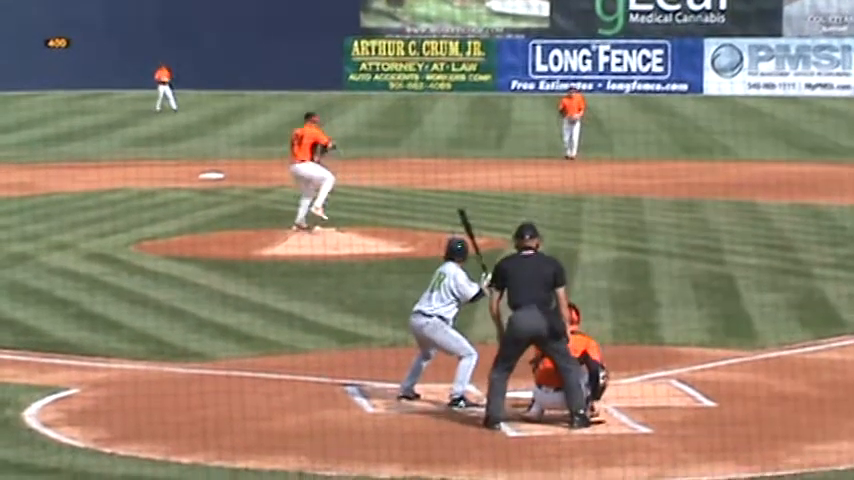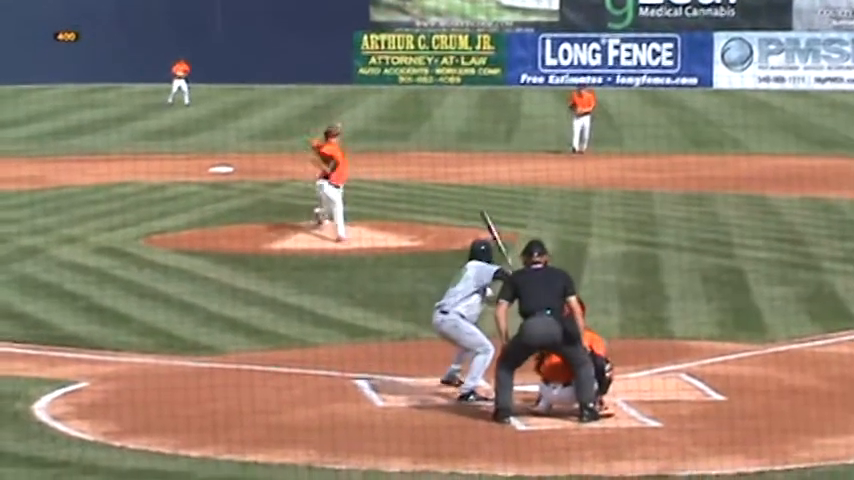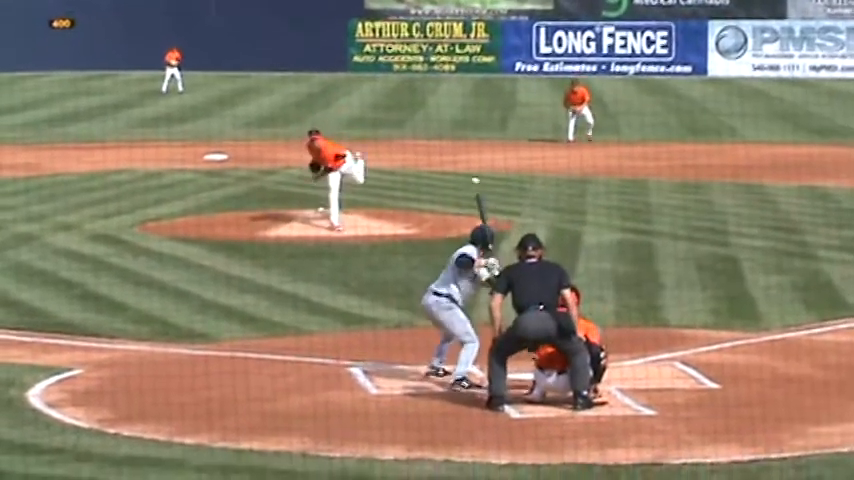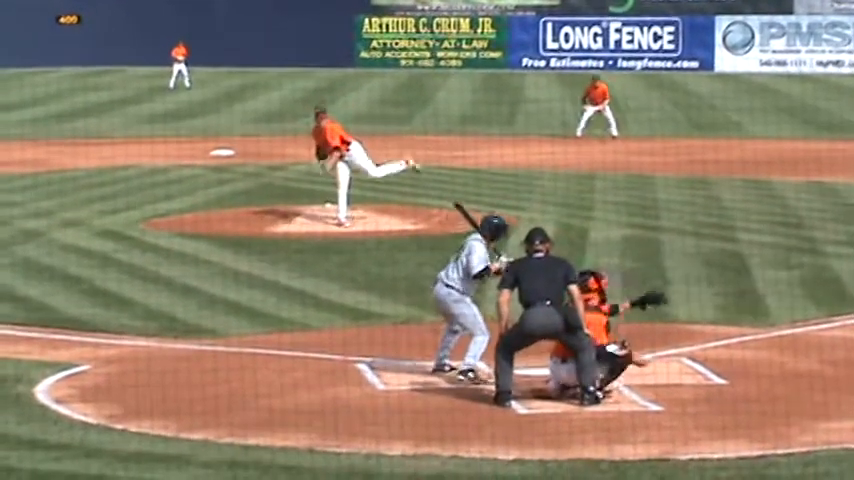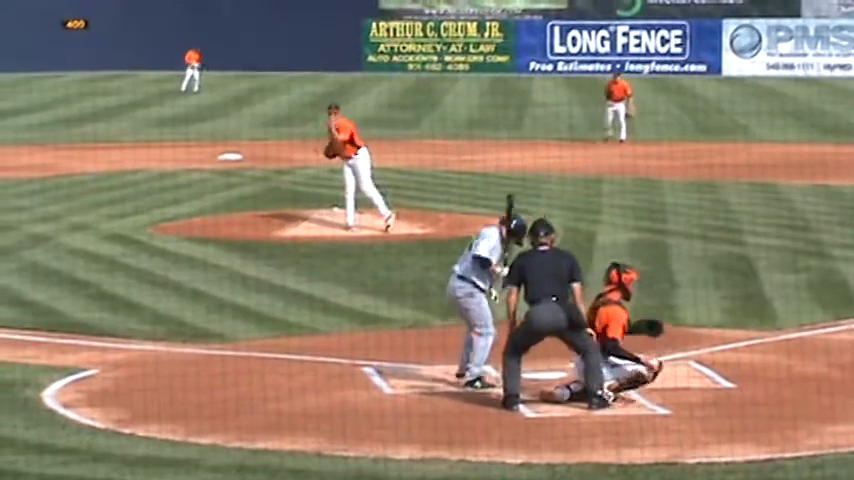
dt=0.4s
person 1, frame 1
left shoulder: (505, 264)
right shoulder: (552, 263)
left elbow: (494, 303)
right elbow: (562, 301)
left wrist: (500, 329)
right wrist: (565, 329)
left hip: (518, 321)
right hip: (545, 321)
left knee: (500, 369)
right knee: (569, 367)
left ankle: (494, 417)
right ankle: (578, 415)
person 1, frame 2
left shoulder: (515, 277)
right shoulder: (561, 275)
left elbow: (500, 311)
right elbow: (576, 309)
left wrist: (505, 341)
right wrist: (580, 339)
left hip: (530, 329)
right hip: (557, 328)
left knee: (505, 364)
right knee: (583, 363)
left ankle: (503, 411)
right ankle: (587, 409)
person 1, frame 3
left shoulder: (509, 271)
right shoulder: (556, 269)
left elbow: (494, 304)
right elbow: (570, 302)
left wrist: (497, 334)
right wrist: (574, 331)
left hip: (524, 323)
right hip: (550, 322)
left knee: (497, 352)
right knee: (579, 351)
left ankle: (497, 398)
right ankle: (581, 397)
person 1, frame 4
left shoulder: (516, 266)
right shoulder: (563, 264)
left elbow: (503, 300)
right elbow: (576, 297)
left wrist: (503, 330)
right wrist: (583, 327)
left hip: (530, 319)
right hip: (557, 318)
left knee: (504, 348)
right knee: (586, 346)
left ankle: (504, 394)
right ankle: (588, 392)
person 1, frame 5
left shoulder: (522, 260)
right shoulder: (567, 258)
left elbow: (511, 297)
right elbow: (577, 295)
left wrist: (512, 326)
right wrist: (583, 324)
left hip: (536, 315)
right hip: (563, 314)
left knee: (512, 352)
right knee: (592, 350)
left ankle: (512, 398)
right ankle: (597, 396)
person 2, frame 1
left shoulder: (442, 269)
right shoulder: (456, 273)
left elbow: (465, 294)
right elbow: (474, 296)
left wrist: (481, 286)
right wrist: (485, 284)
left hip: (417, 319)
right hip: (433, 323)
left knee: (425, 354)
right knee: (469, 354)
left ankle: (406, 390)
right ankle: (457, 397)
person 2, frame 2
left shoulder: (475, 273)
right shoulder: (476, 267)
right elbow: (498, 273)
left hip: (443, 318)
right hip: (451, 320)
left knee: (471, 343)
right knee: (486, 349)
left ankle: (452, 375)
right ankle: (467, 392)
person 2, frame 3
left shoulder: (472, 255)
right shoulder: (468, 253)
left elbow: (484, 279)
right elbow: (463, 261)
left wrist: (492, 271)
right wrist: (485, 263)
left hip: (432, 300)
right hip: (443, 302)
left knee: (450, 332)
right knee: (471, 341)
left ankle: (435, 367)
right ankle: (461, 378)
person 2, frame 4
left shoulder: (475, 242)
right shoulder: (478, 246)
left elbow: (481, 271)
right elbow: (478, 274)
left wrist: (498, 267)
right wrist: (497, 265)
left hip: (443, 290)
right hip: (455, 294)
left knee: (454, 327)
right knee: (481, 333)
left ankle: (441, 363)
right ankle: (467, 369)
person 2, frame 5
left shoulder: (492, 237)
right shoulder: (491, 235)
right elbow: (480, 259)
left wrist: (490, 286)
right wrist: (499, 270)
left hip: (460, 285)
right hip: (467, 287)
left knee: (475, 328)
right knee: (486, 332)
left ankle: (464, 369)
right ankle: (473, 377)
person 3, frame 1
right shoulder: (586, 341)
left elbow: (536, 368)
right elbow: (594, 368)
right wrist: (594, 399)
left hip: (541, 396)
right hip: (565, 396)
right knee: (601, 373)
left ankle: (534, 409)
person 3, frame 2
right shoulder: (591, 336)
left elbow: (539, 367)
right elbow: (600, 364)
right wrist: (600, 395)
left hip: (547, 392)
right hip: (572, 393)
right knee: (607, 366)
left ankle: (543, 404)
person 3, frame 3
right shoulder: (586, 324)
right elbow: (594, 352)
right wrist: (595, 382)
left hip: (542, 379)
right hip: (565, 380)
right knee: (599, 353)
left ankle: (536, 391)
person 3, frame 4
right shoulder: (596, 316)
left elbow: (607, 310)
right elbow: (600, 353)
left wrist: (637, 302)
right wrist: (632, 359)
right hip: (571, 370)
right knee: (623, 351)
left ankle: (557, 386)
person 3, frame 5
left shoulder: (598, 302)
right shoulder: (617, 310)
right elbow: (611, 348)
left wrist: (629, 328)
right wrist: (641, 359)
left hip: (583, 363)
right knee: (652, 367)
left ankle: (564, 391)
right ankle: (609, 388)
person 4, frame 1
left shoulder: (297, 132)
right shoulder: (313, 132)
right elbow: (329, 144)
left wrist: (315, 158)
right wrist: (323, 152)
left hip: (295, 168)
right hip: (304, 166)
left knee: (308, 195)
right knee: (330, 178)
left ankle: (299, 223)
right ankle: (317, 206)
person 4, frame 2
left shoulder: (332, 146)
right shoulder: (330, 148)
right wrist: (326, 169)
left hip: (336, 186)
right hip: (325, 185)
left knee: (330, 207)
right knee: (337, 202)
left ankle: (319, 213)
right ankle: (340, 234)
person 4, frame 3
left shoulder: (326, 147)
right shoulder: (309, 145)
left elbow: (328, 169)
left wrist: (317, 176)
right wrist: (314, 162)
left hip: (345, 162)
right hip: (333, 168)
left knee: (360, 179)
right knee: (333, 191)
left ankle: (358, 159)
right ankle: (335, 223)
person 4, frame 4
left shoulder: (331, 128)
right shoulder: (315, 131)
left elbow: (337, 150)
right elbow: (320, 144)
left wrist: (330, 164)
right wrist: (319, 152)
left hip: (352, 152)
right hip: (341, 158)
left knee: (375, 172)
right knee: (342, 187)
left ankle: (406, 164)
right ankle: (342, 218)
person 4, frame 5
left shoulder: (345, 124)
right shoulder: (332, 125)
left elbow: (341, 143)
left wrist: (333, 129)
left hip: (359, 156)
right hip: (347, 160)
left knee: (366, 187)
right knee: (349, 190)
left ankle: (387, 215)
right ankle: (350, 222)
